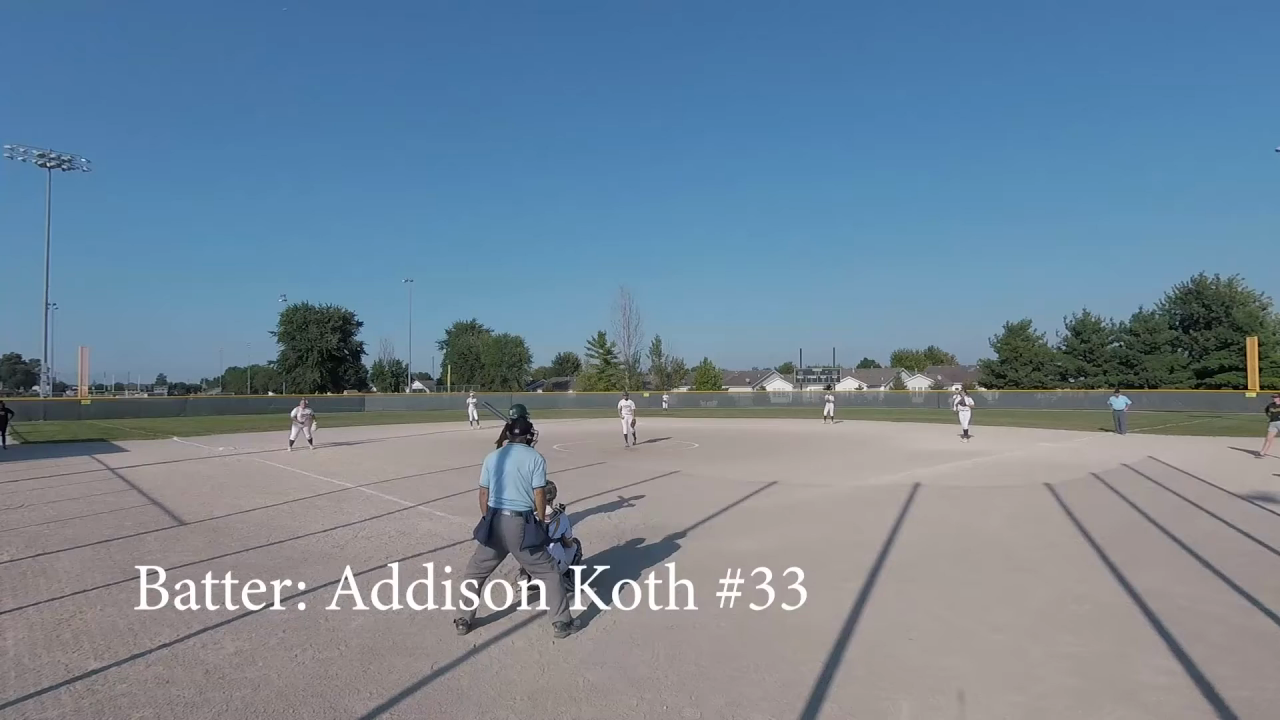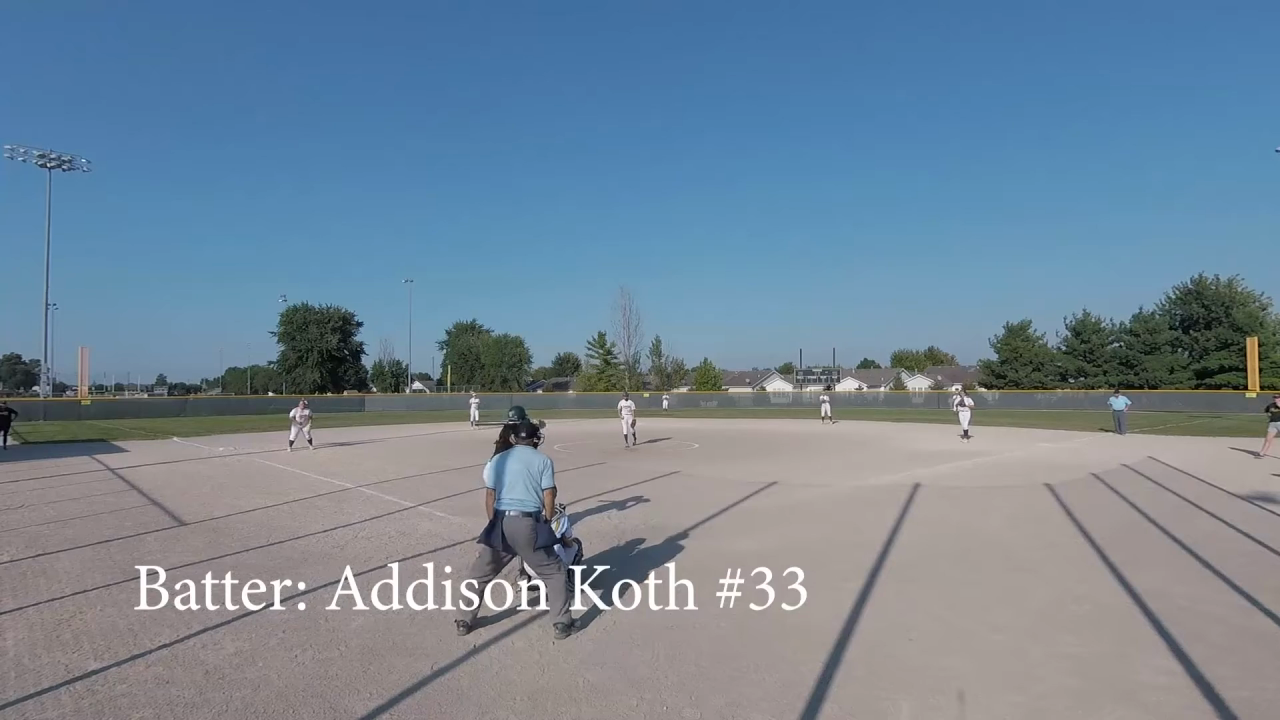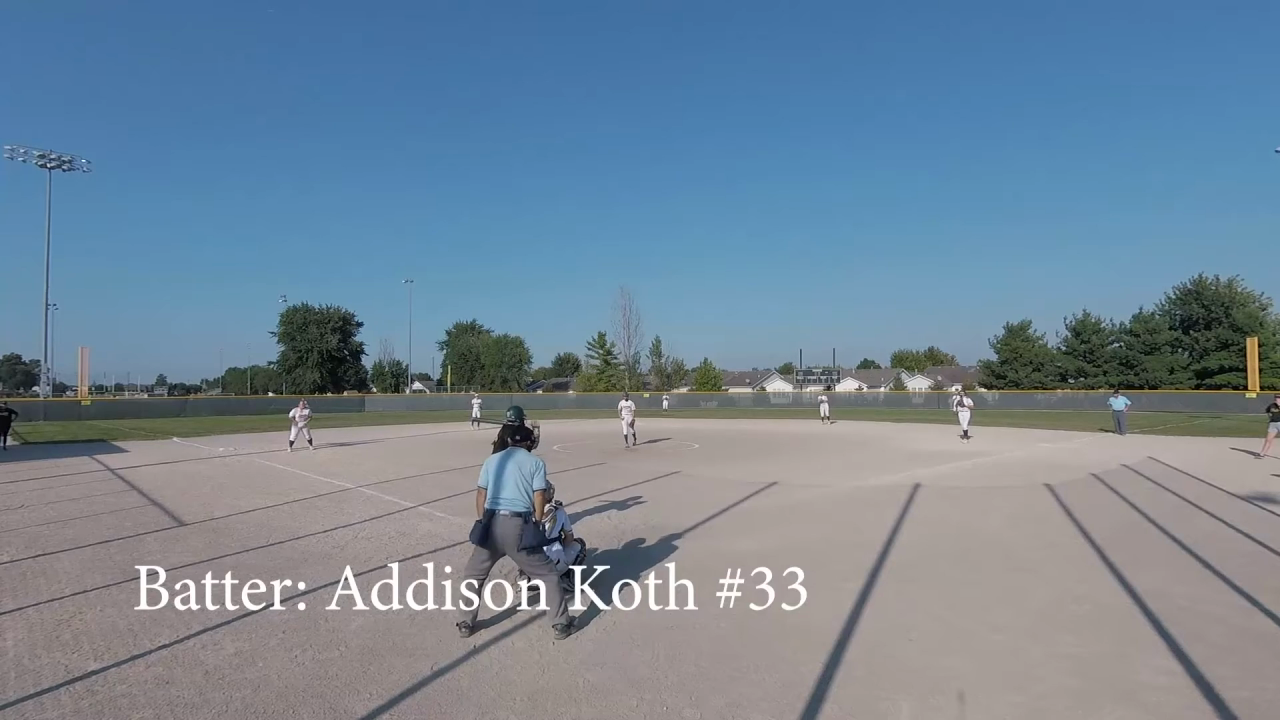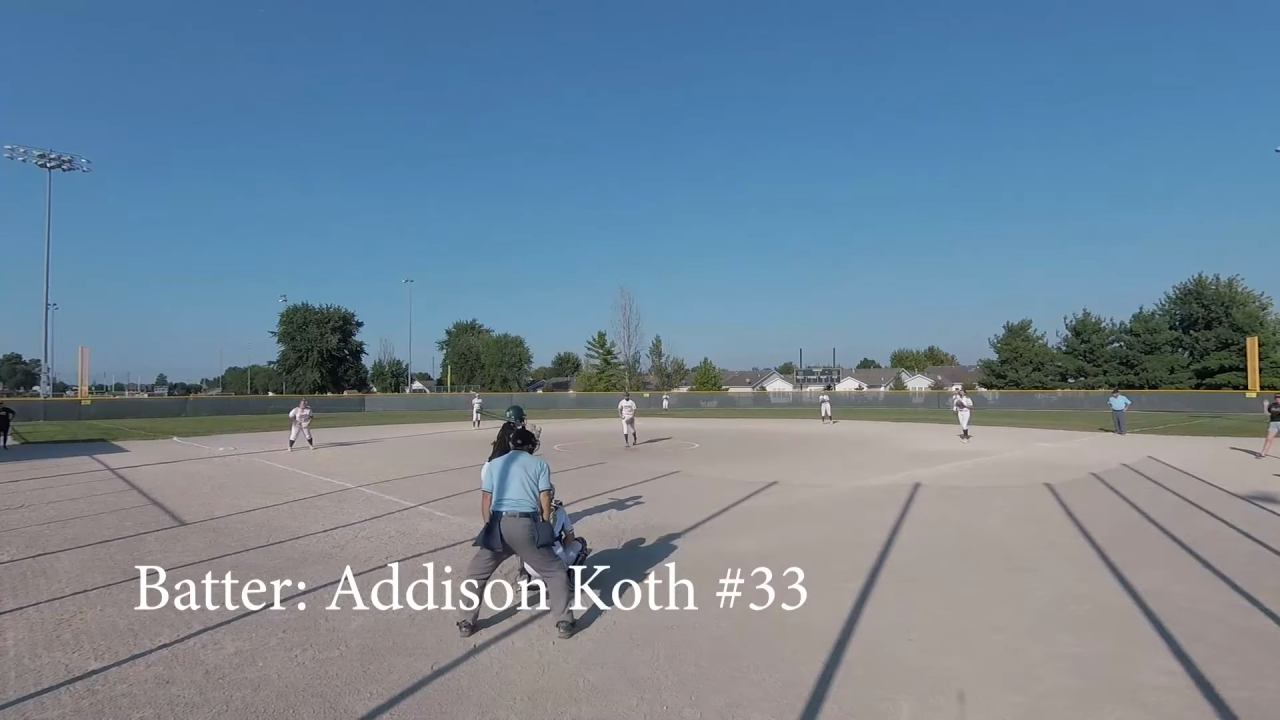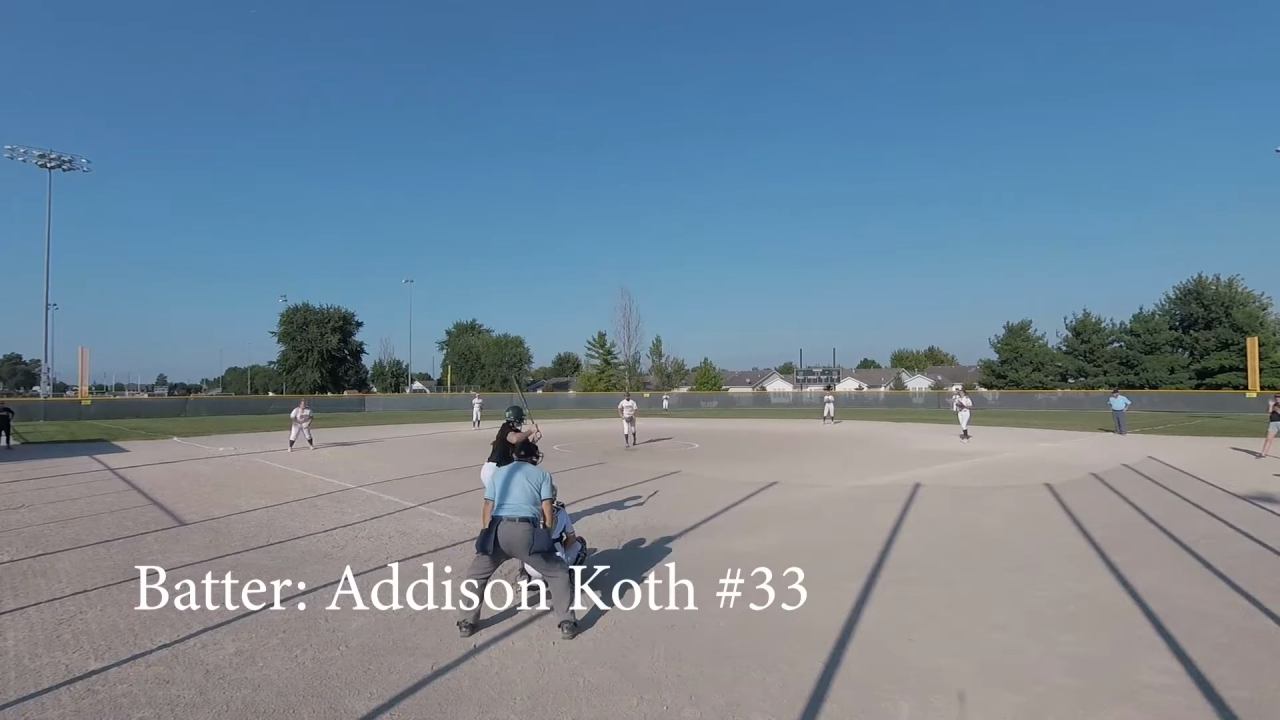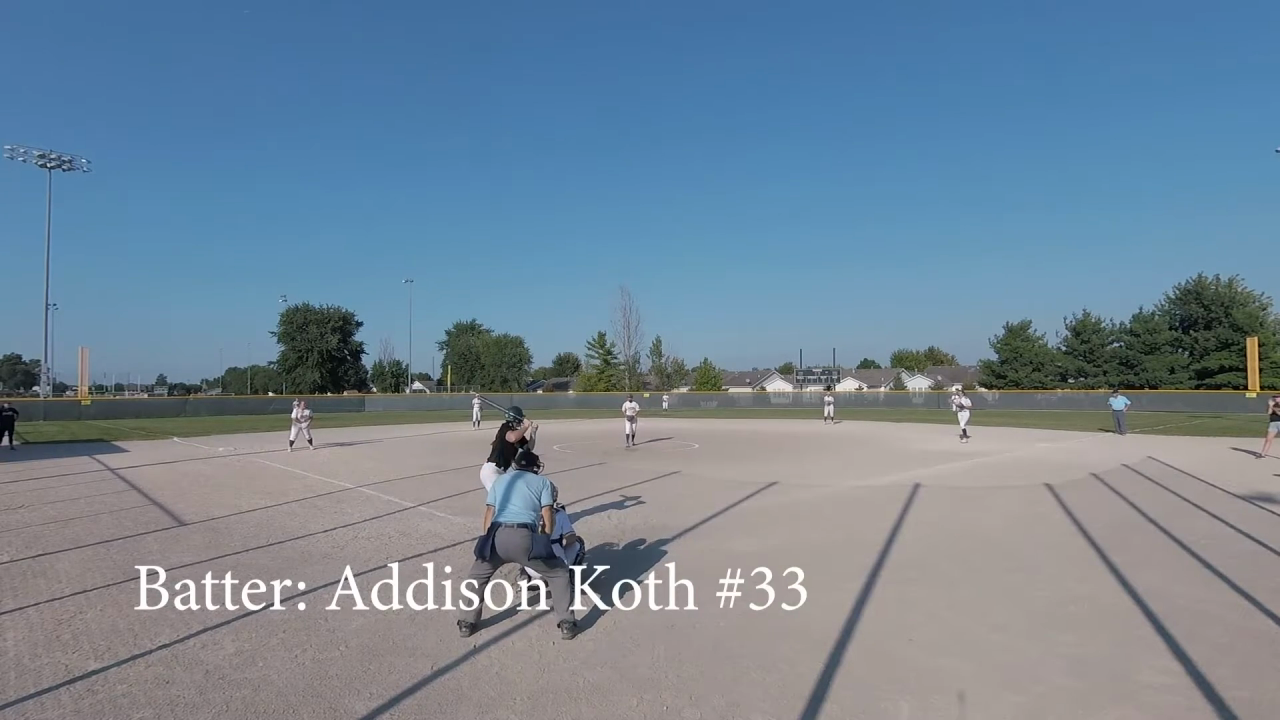
dt=0.4s
person 1, frame 1
left shoulder: (492, 457)
right shoulder: (535, 458)
left elbow: (483, 493)
right elbow: (539, 495)
right wrist: (541, 521)
left hip: (495, 522)
right hip: (522, 524)
left knee: (475, 572)
right knee: (548, 572)
left ankle: (464, 620)
right ankle: (561, 623)
person 1, frame 2
left shoulder: (498, 459)
right shoulder: (543, 460)
left elbow: (490, 495)
right elbow: (549, 496)
right wrist: (547, 524)
left hip: (502, 524)
right hip: (529, 524)
left knee: (479, 573)
right knee: (555, 573)
left ankle: (465, 621)
right ankle: (562, 624)
person 1, frame 3
left shoulder: (492, 460)
right shoulder: (536, 462)
left elbow: (481, 494)
right elbow: (539, 497)
left wrist: (482, 523)
right wrist: (537, 525)
left hip: (492, 523)
right hip: (519, 525)
left knee: (474, 574)
right knee: (547, 574)
left ankle: (466, 623)
right ankle: (560, 624)
person 1, frame 4
left shoulder: (495, 464)
right shoulder: (539, 464)
left elbow: (486, 498)
right elbow: (545, 498)
left wrist: (489, 526)
right wrist: (545, 526)
left hip: (498, 525)
right hip: (526, 525)
left knee: (477, 573)
right knee: (555, 572)
left ankle: (466, 622)
right ankle: (564, 622)
person 1, frame 5
left shoulder: (499, 473)
right shoulder: (542, 474)
left elbow: (488, 506)
right elbow: (547, 508)
left wrist: (486, 535)
left hip: (498, 530)
right hip: (526, 531)
left knee: (477, 575)
right knee: (558, 573)
left ankle: (467, 623)
right ankle: (567, 623)
person 1, frame 6
left shoulder: (500, 480)
right shoulder: (542, 482)
left elbow: (489, 512)
right elbow: (547, 514)
left wrist: (487, 541)
right wrist: (546, 543)
left hip: (498, 536)
right hip: (525, 537)
left knee: (477, 576)
right knee: (559, 573)
left ankle: (467, 623)
right ankle: (566, 623)
